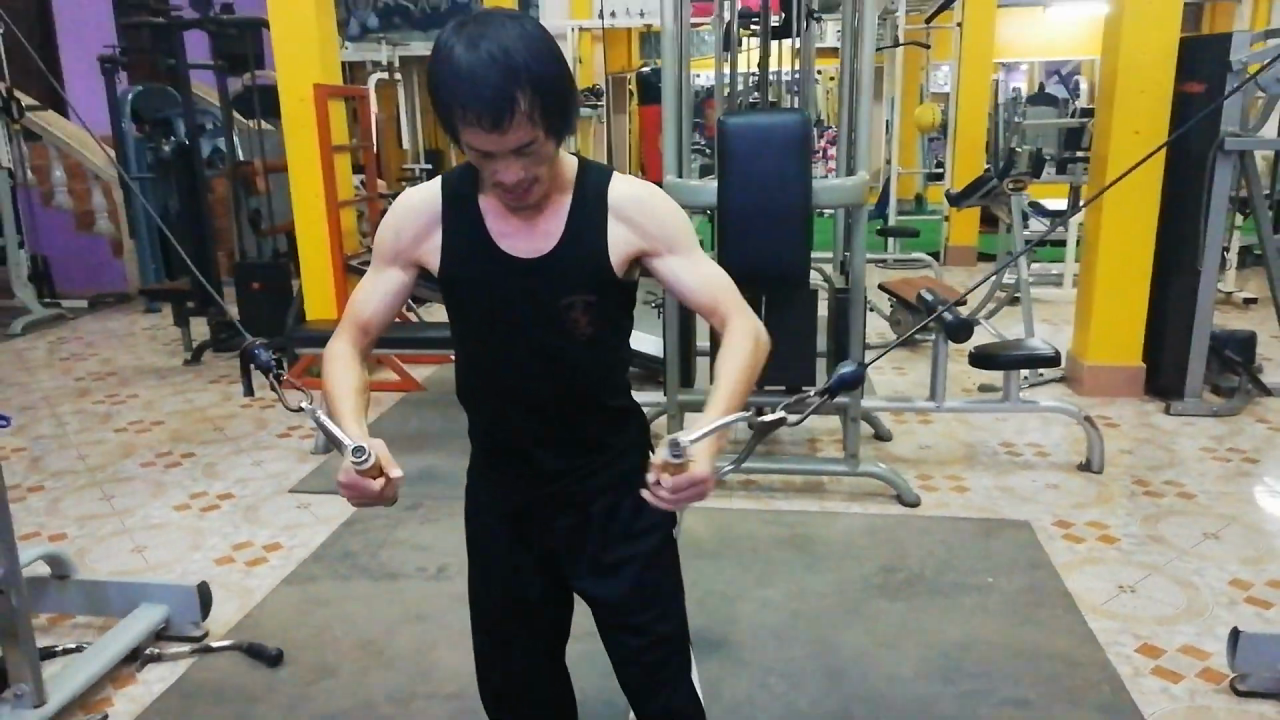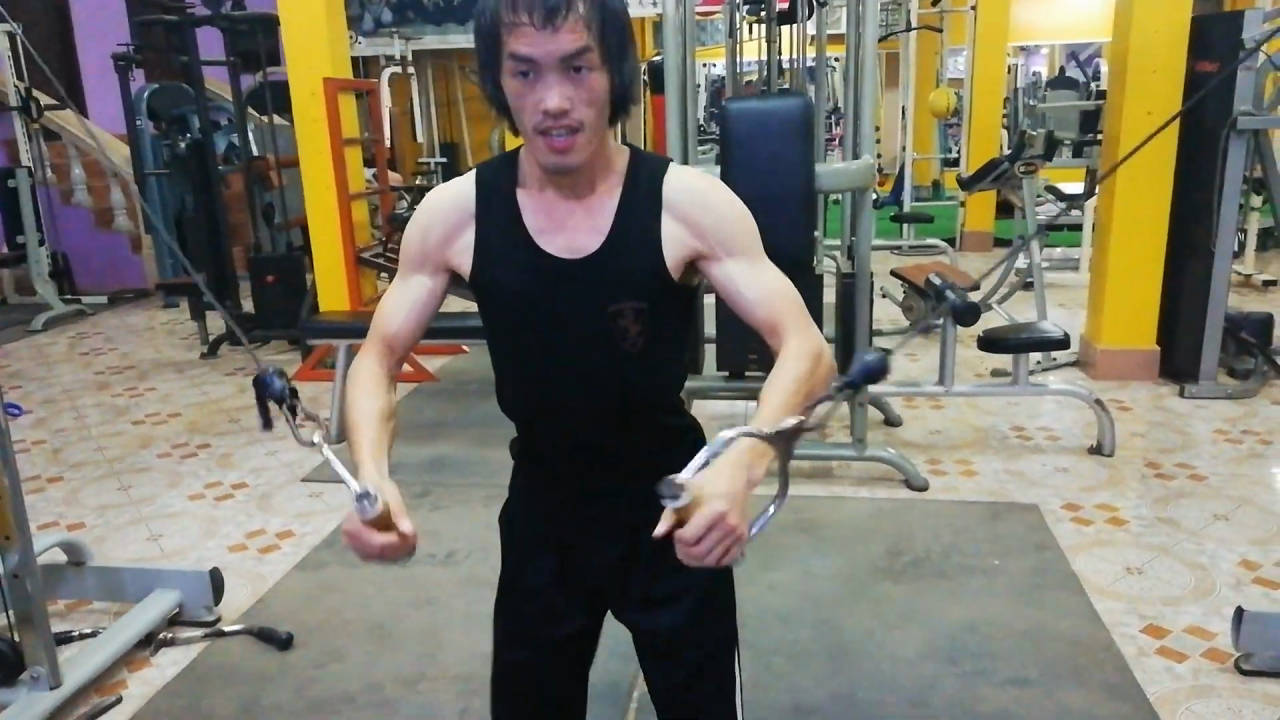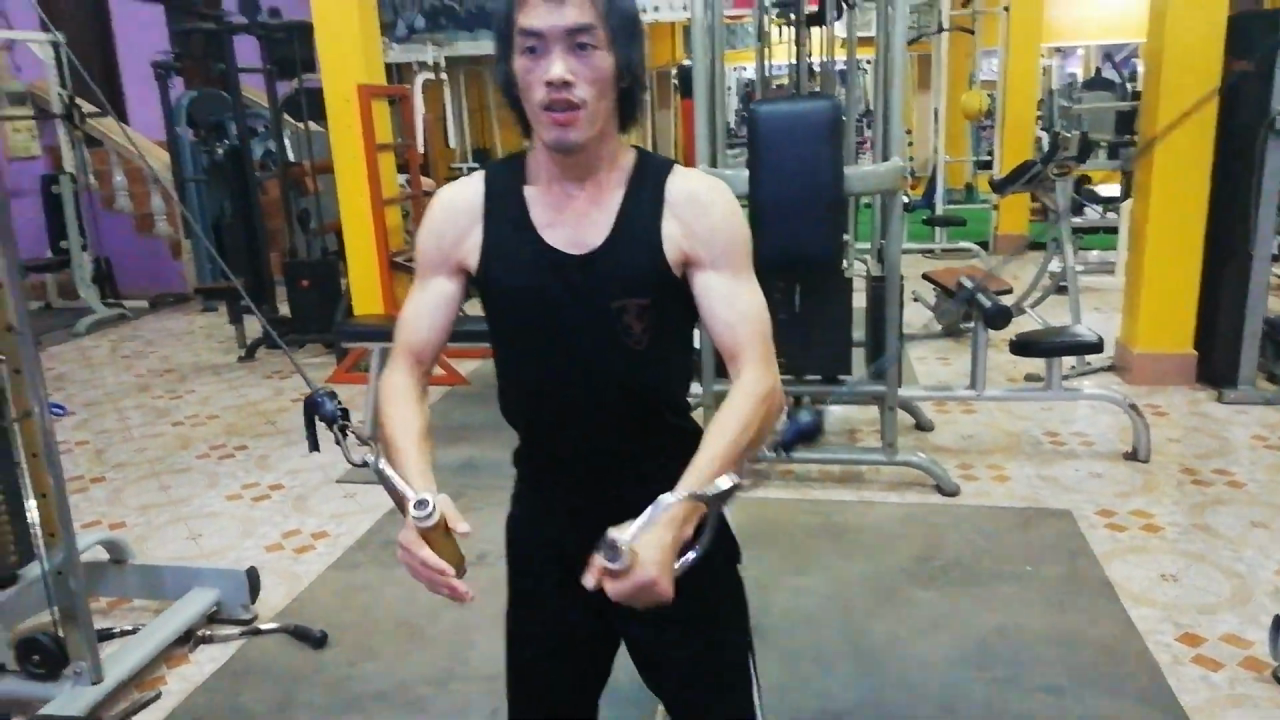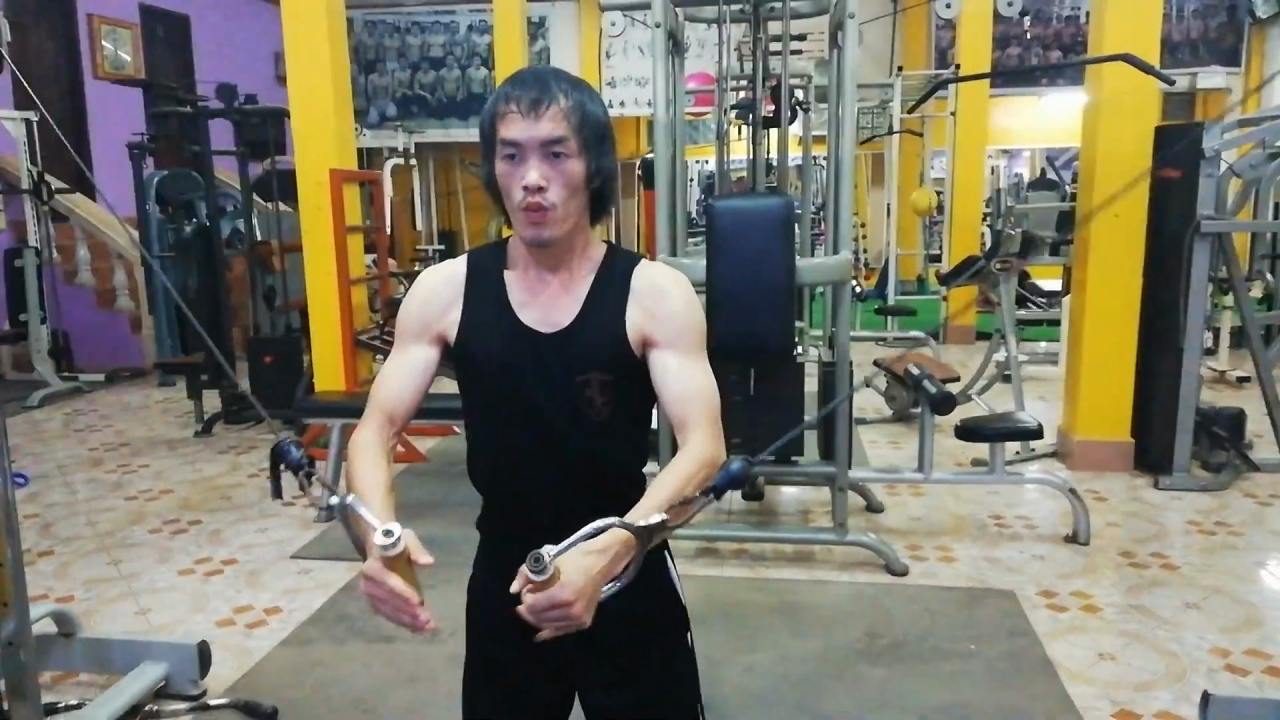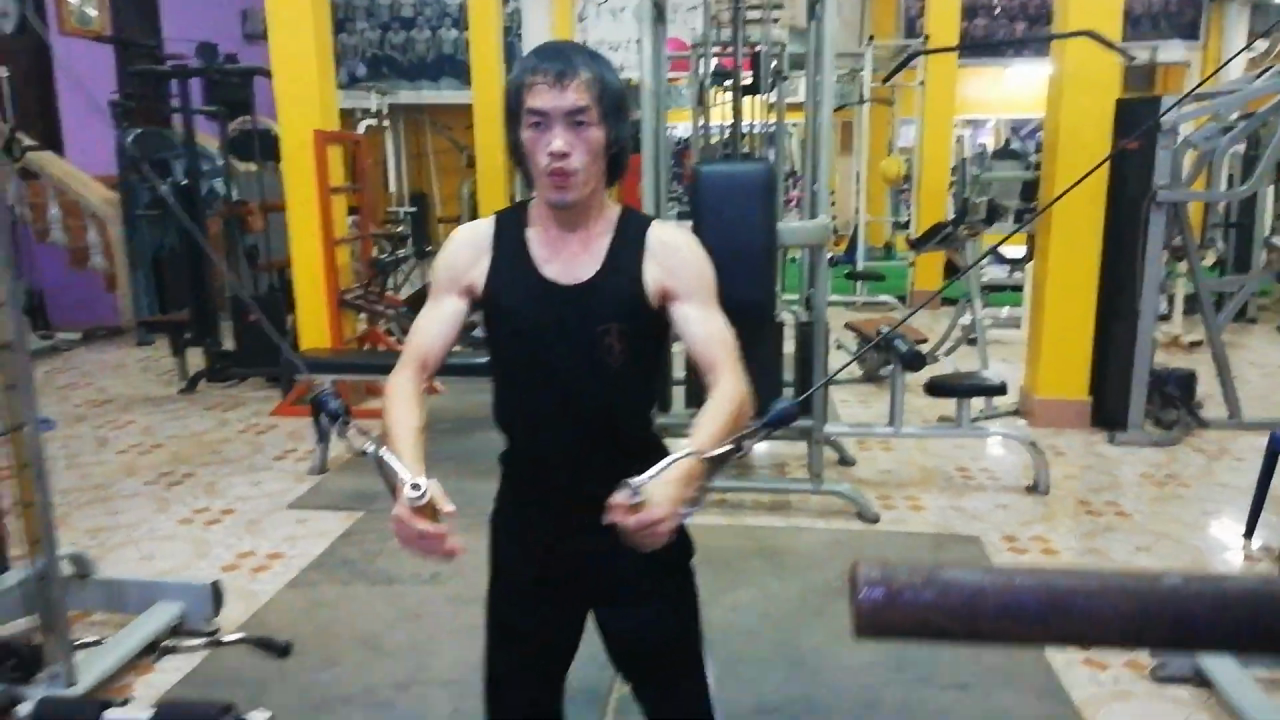
dt=0.5s
person 1, frame 1
left shoulder: (631, 208)
right shoulder: (424, 215)
left elbow: (743, 328)
right elbow: (350, 340)
left wrist: (707, 435)
right wrist: (355, 438)
left hip: (619, 492)
right hip: (500, 498)
person 1, frame 2
left shoulder: (687, 203)
right shoulder: (455, 212)
left elbow: (806, 350)
right elbow: (378, 357)
left wrist: (743, 465)
right wrist: (372, 477)
left hip: (669, 518)
right hip: (541, 517)
person 1, frame 3
left shoulder: (693, 204)
right shoulder: (464, 211)
left elbow: (758, 381)
right elbow: (406, 369)
left wrist: (675, 520)
right wrist: (419, 495)
left hip: (674, 526)
right hip: (545, 526)
person 1, frame 4
left shoulder: (654, 294)
right shoulder: (447, 290)
left elbow: (704, 448)
right elbow: (376, 429)
left wrist: (606, 554)
left hip: (626, 586)
right hip: (504, 588)
person 1, frame 5
left shoulder: (665, 249)
right shoulder: (475, 248)
left elbow: (730, 387)
right elbow: (411, 374)
left wrist: (683, 475)
right wrist: (411, 481)
left hip: (638, 521)
right hip: (525, 520)
